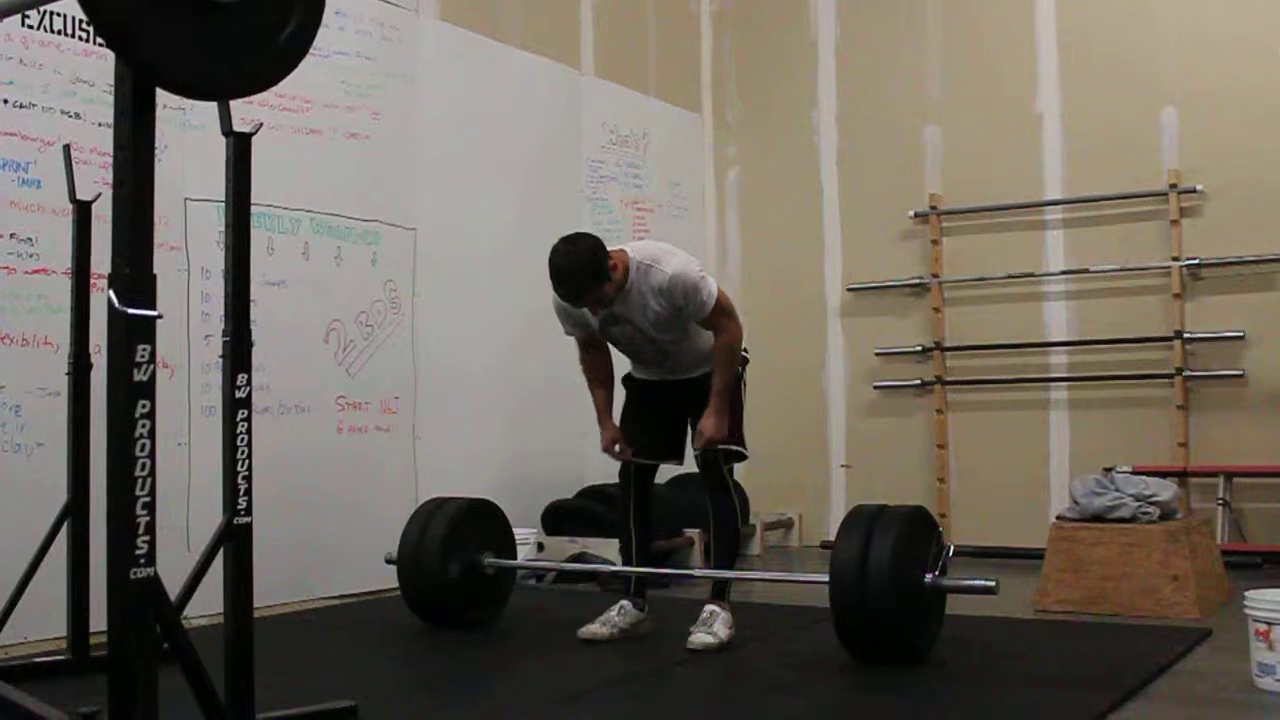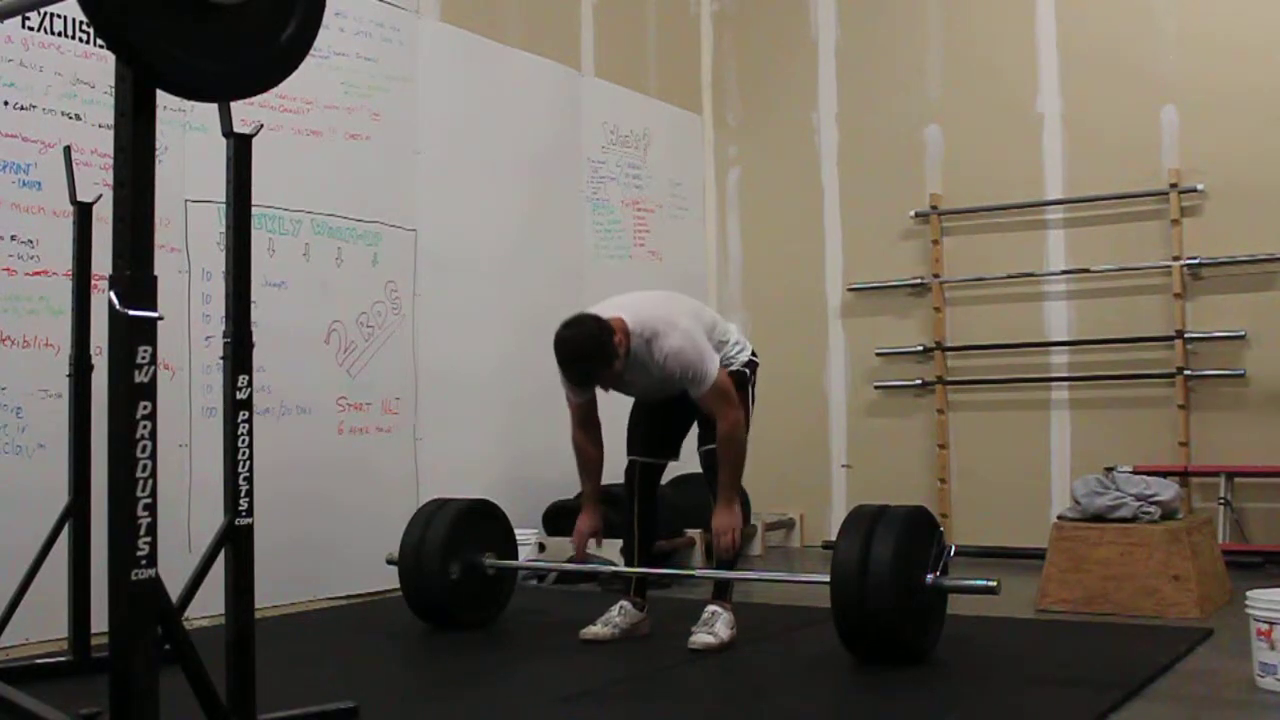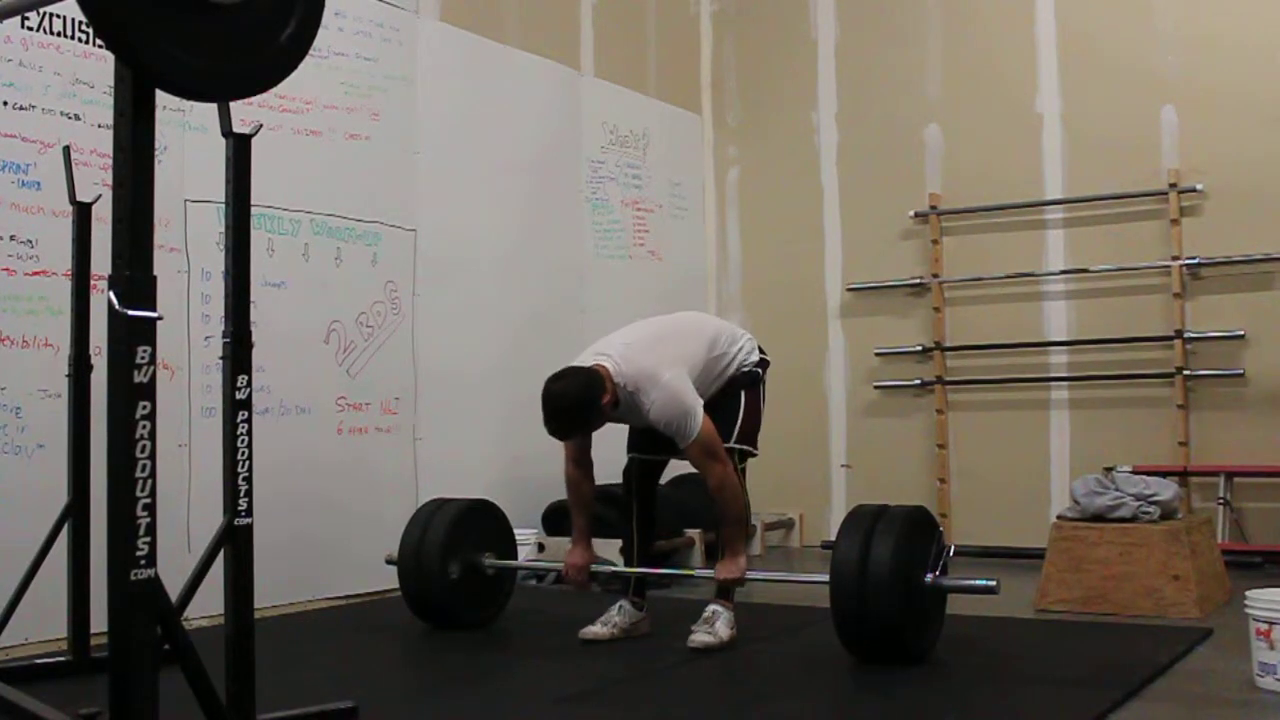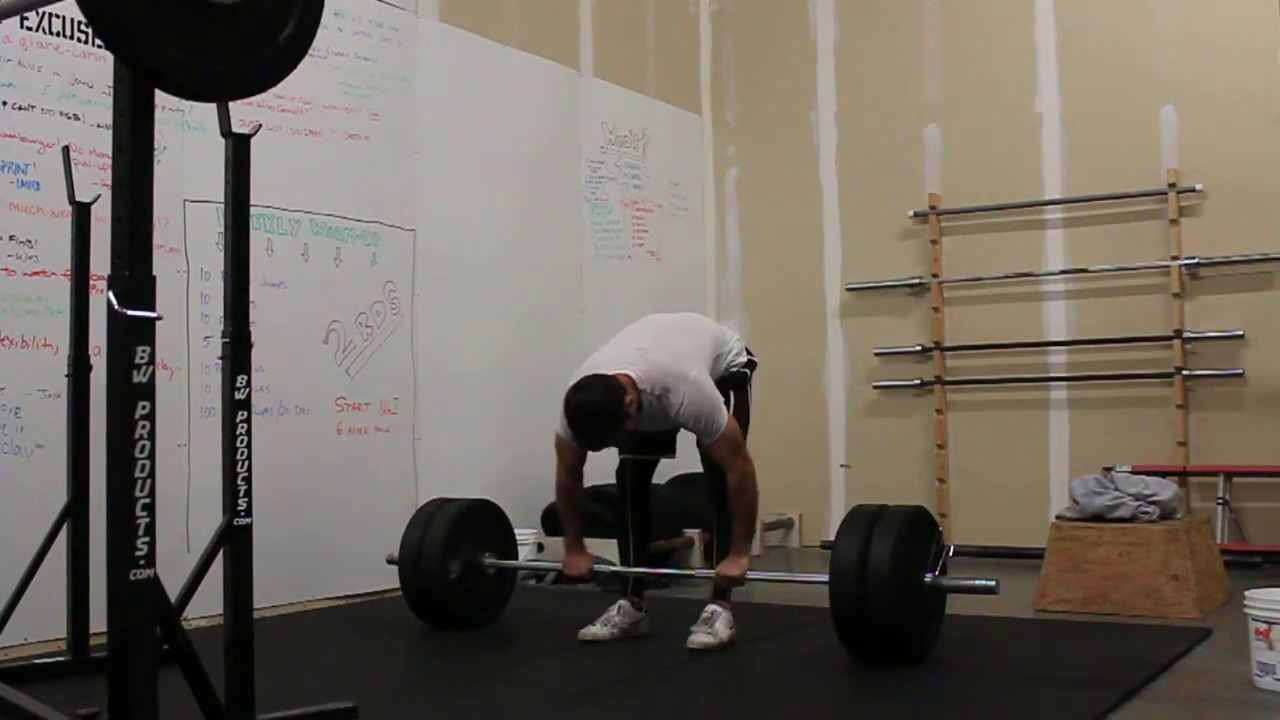
dt=1s
person 1, frame 1
left shoulder: (671, 273)
right shoulder: (568, 300)
left elbow: (729, 326)
right elbow: (593, 352)
left wrist: (715, 410)
right wrist: (605, 420)
left hip: (709, 371)
right hip: (649, 379)
left knee: (714, 475)
right knee: (632, 480)
left ankle: (719, 605)
right ankle: (633, 604)
person 1, frame 2
left shoulder: (673, 342)
right shoulder: (580, 354)
left elbow: (730, 415)
right elbow: (584, 428)
left wrist: (728, 505)
right wrist: (589, 507)
left hip: (728, 367)
right hip: (658, 388)
left knee: (716, 474)
right knee: (638, 478)
left ankle: (721, 607)
right ankle: (634, 604)
person 1, frame 3
left shoulder: (660, 392)
right shoulder: (576, 389)
left elbow: (718, 470)
right elbow: (578, 465)
left wrist: (734, 554)
right wrist: (580, 543)
left hip: (735, 366)
right hip: (674, 359)
left knee: (729, 468)
right knee: (637, 477)
left ankle: (721, 607)
right ankle: (633, 605)
person 1, frame 4
left shoulder: (686, 392)
right shoulder: (582, 400)
left elbow: (739, 468)
right elbow: (568, 473)
left wrist: (739, 553)
right wrist: (574, 549)
left hip: (724, 365)
right hip: (655, 364)
left knee: (719, 476)
right knee: (630, 479)
left ankle: (719, 607)
right ankle: (631, 605)
